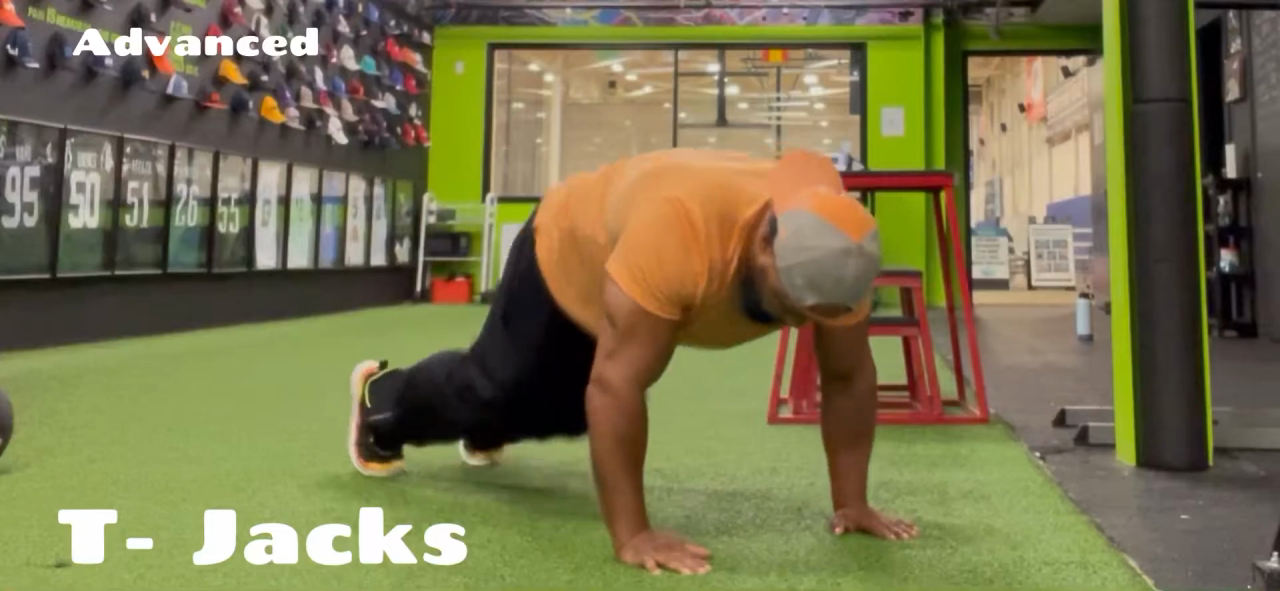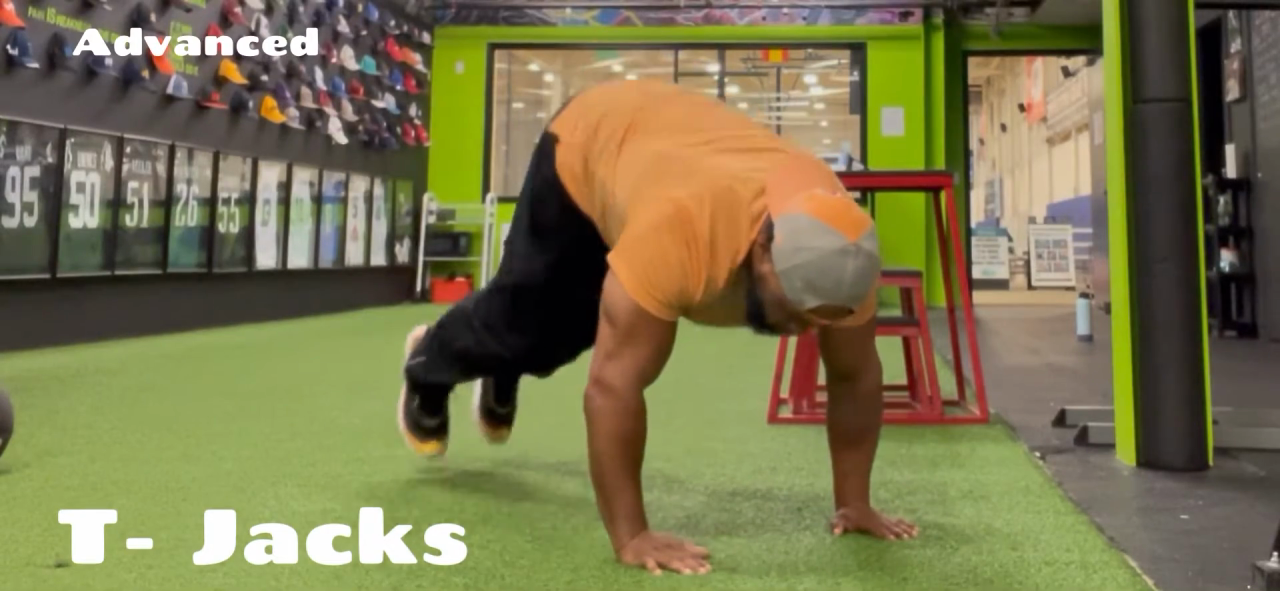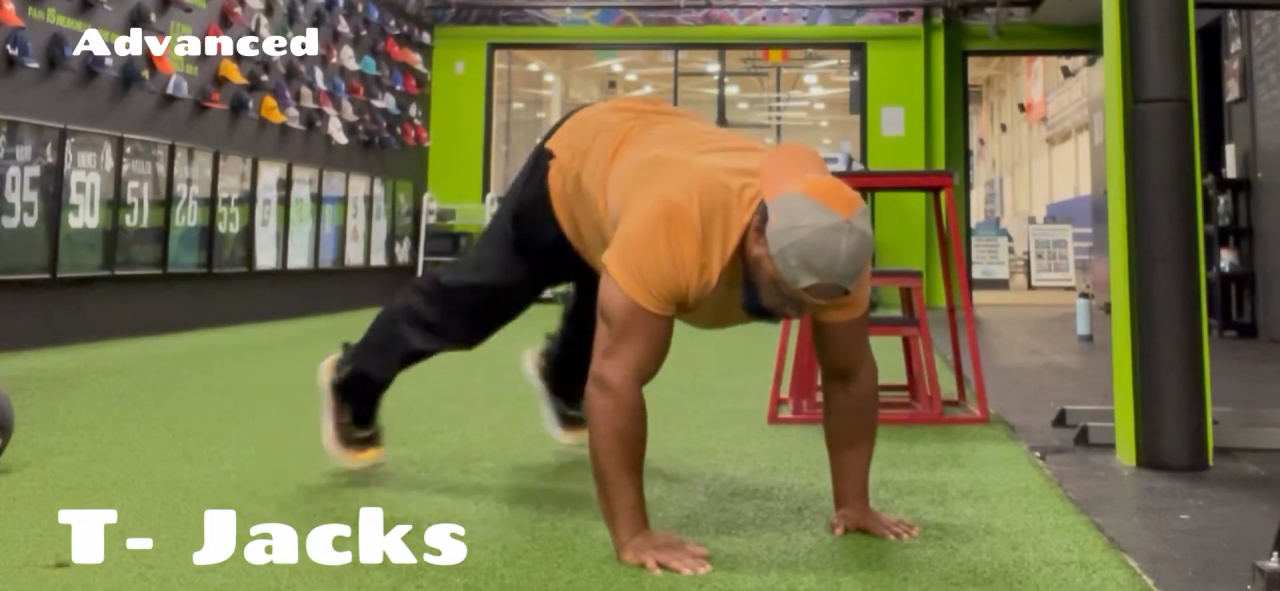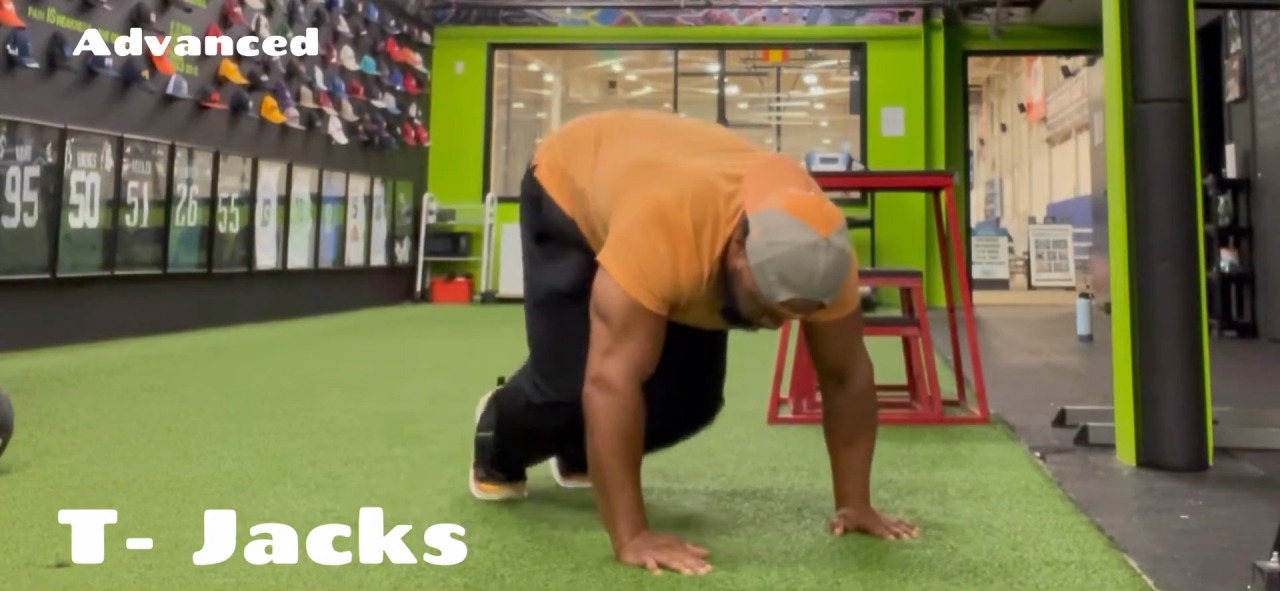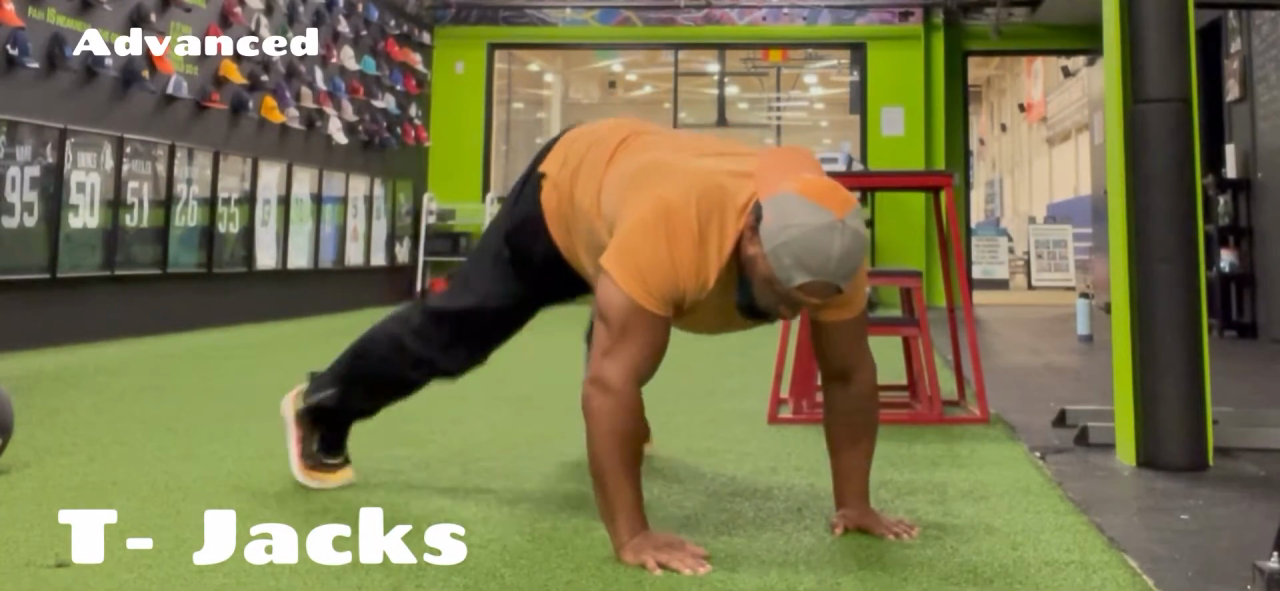
dt=1s
person 1, frame 1
left shoulder: (828, 255)
right shoulder: (679, 234)
left elbow: (849, 376)
right elbow: (613, 385)
left wrist: (853, 505)
right wrist: (631, 536)
right hip: (573, 244)
left knee: (558, 412)
right knee: (495, 390)
left ankle: (493, 421)
right ankle: (382, 397)
person 1, frame 2
left shoulder: (835, 248)
right shoulder: (680, 231)
left elbow: (855, 375)
right elbow: (613, 384)
left wrist: (854, 504)
right wrist: (631, 537)
left knee: (581, 320)
right knee: (517, 321)
left ankle: (501, 375)
right ankle: (428, 366)
person 1, frame 3
left shoulder: (828, 245)
right shoulder: (674, 226)
left elbow: (850, 372)
right elbow: (613, 378)
left wrist: (854, 502)
right wrist: (631, 535)
right hip: (581, 169)
right knee: (468, 300)
left ankle: (562, 384)
right ankle: (353, 379)
person 1, frame 4
left shoulder: (813, 251)
right shoulder: (660, 230)
left elbow: (845, 375)
right elbow: (609, 380)
left wrist: (854, 504)
right wrist: (631, 538)
right hip: (573, 181)
left knee: (689, 402)
right knee: (568, 380)
left ankle: (575, 446)
right ankle: (499, 437)
person 1, frame 5
left shoulder: (822, 247)
right shoulder: (670, 229)
left elbow: (849, 374)
right elbow: (609, 381)
left wrist: (855, 503)
right wrist: (631, 536)
right hip: (572, 185)
left knee: (633, 319)
right knee: (458, 327)
left ankle: (617, 422)
right ankle: (320, 406)
